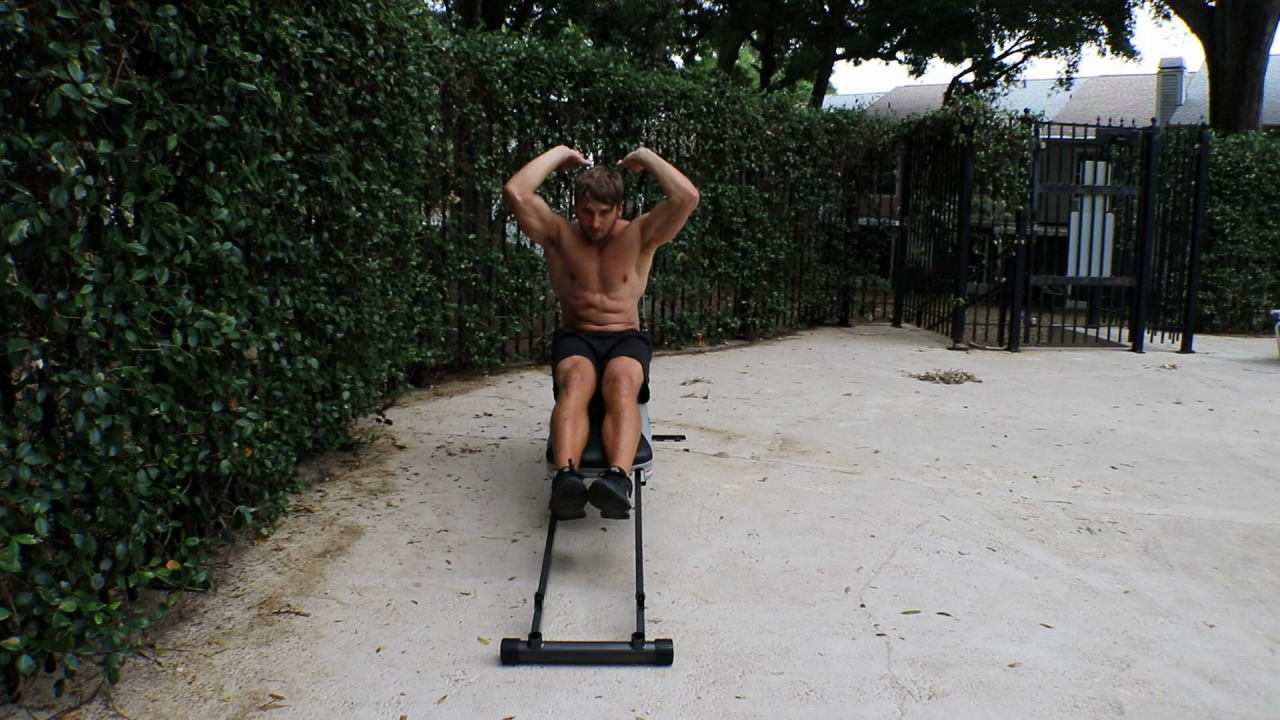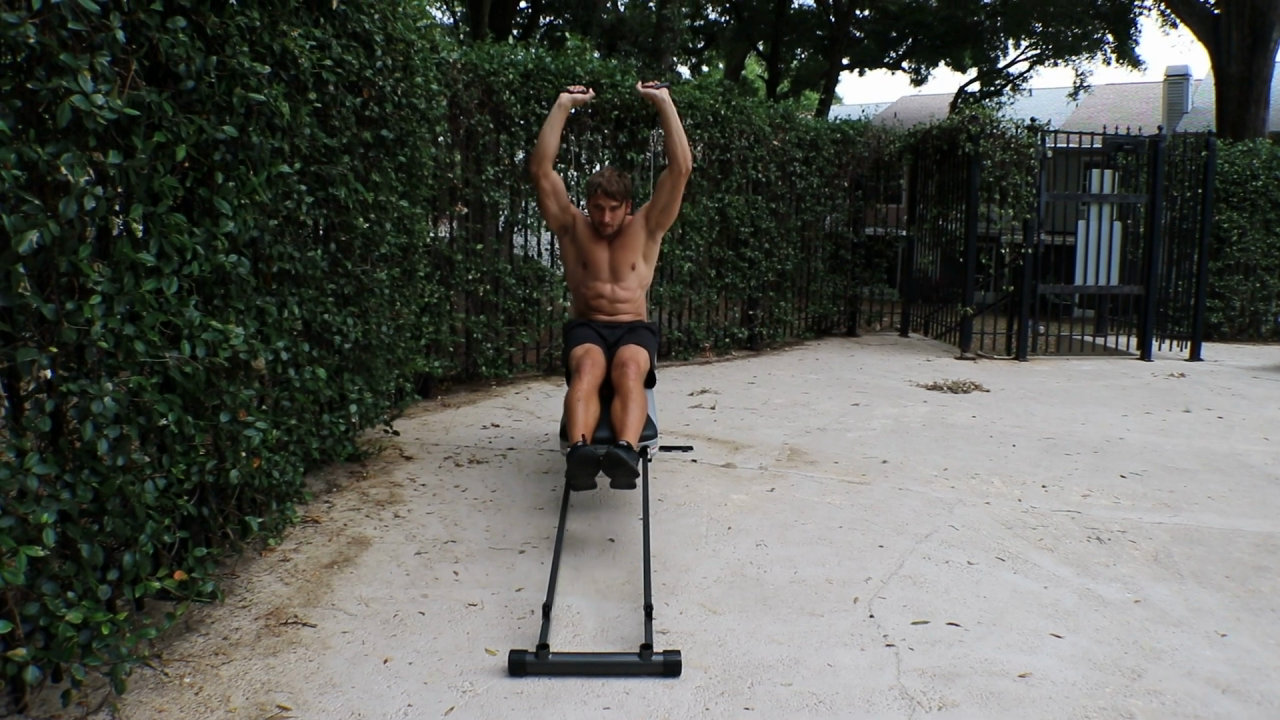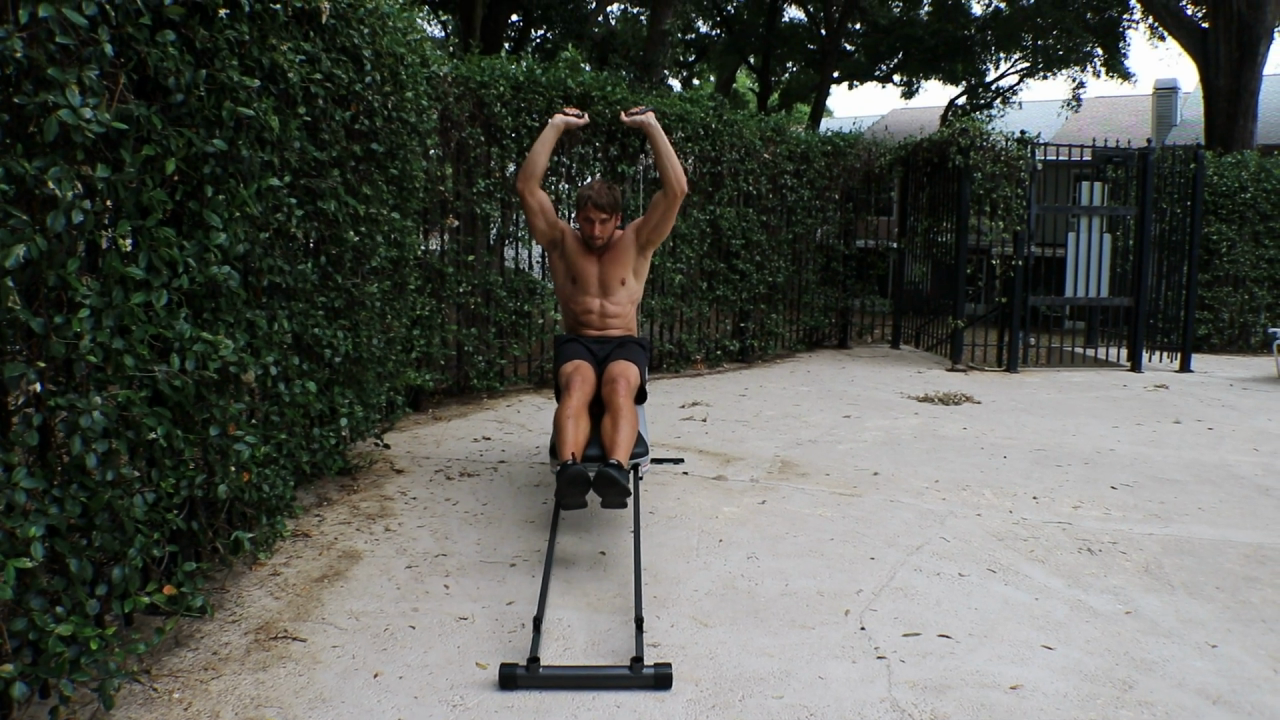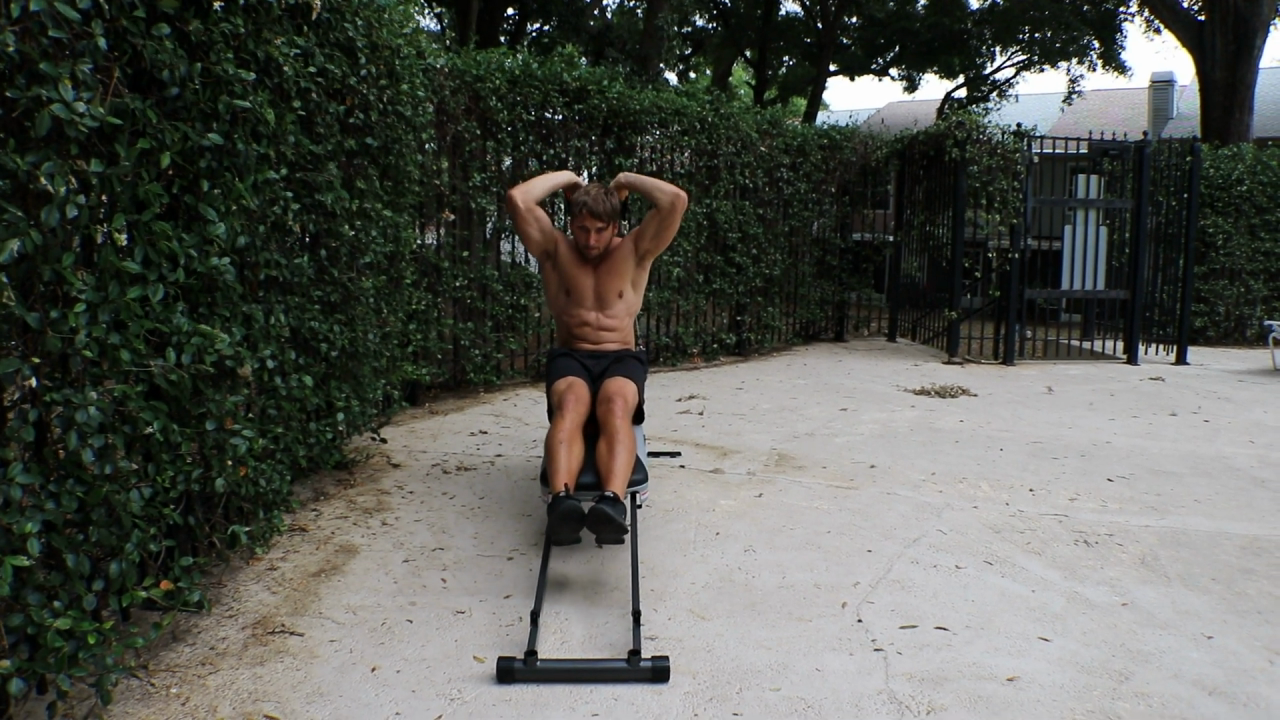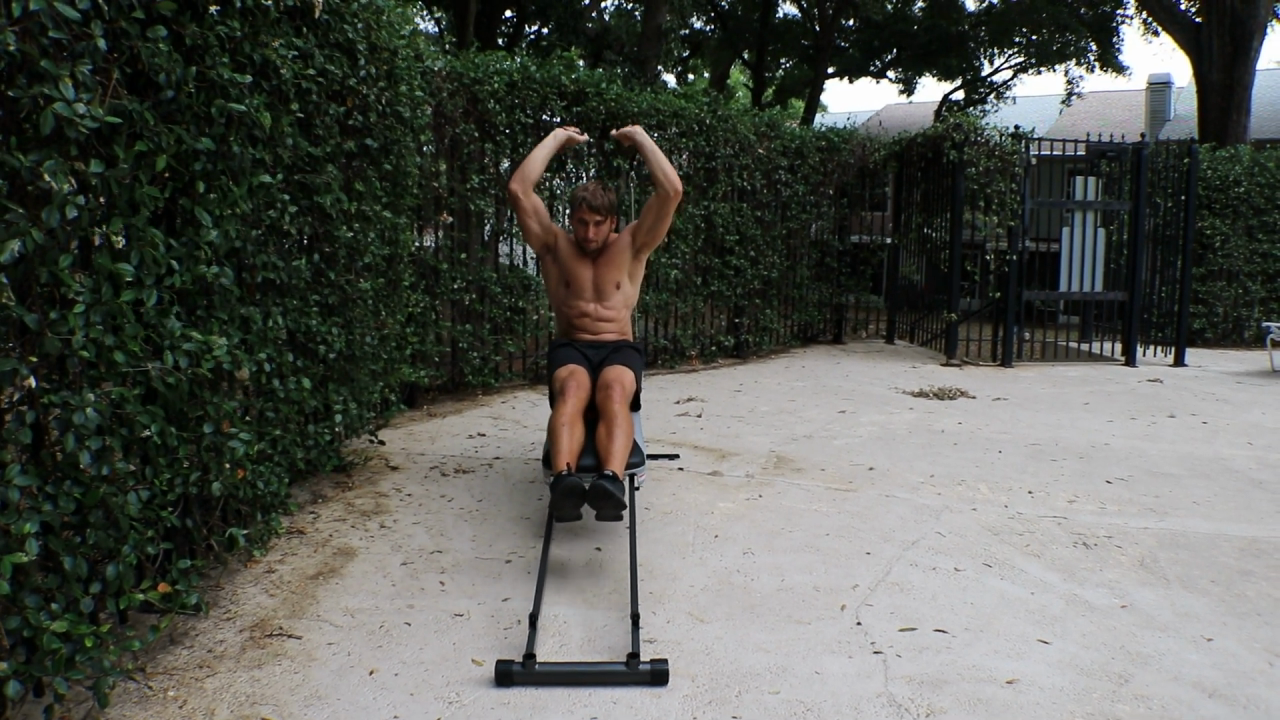
dt=0.7s
person 1, frame 1
left shoulder: (640, 234)
right shoulder: (558, 232)
left elbow: (688, 197)
right elbow: (515, 192)
left wrist: (646, 157)
right wrist: (560, 153)
left hip: (627, 338)
right hip: (575, 336)
left knee: (620, 386)
right knee: (575, 384)
left ankle: (618, 479)
right ankle: (565, 478)
person 1, frame 2
left shoulder: (647, 227)
right shoulder: (571, 227)
left elbow: (680, 167)
right elbow: (540, 169)
left wrist: (664, 102)
right wrist: (563, 104)
left hip: (635, 329)
right hip: (586, 328)
left knee: (628, 368)
right knee: (588, 367)
left ankle: (626, 451)
right ankle: (579, 451)
person 1, frame 3
left shoulder: (637, 242)
right shoulder: (561, 242)
left elbow: (676, 190)
right elbow: (526, 188)
left wrist: (651, 125)
right wrist: (556, 124)
left hip: (625, 344)
right hip: (576, 344)
left knee: (618, 385)
right knee: (577, 384)
left ankle: (616, 471)
right ankle: (569, 470)
person 1, frame 4
left shoulder: (635, 252)
right shoulder: (554, 249)
left elbow: (676, 200)
right elbow: (516, 200)
left wrist: (627, 180)
right wrist: (566, 178)
left hip: (622, 357)
right hip: (570, 356)
left knee: (615, 405)
right knee: (570, 404)
left ankle: (612, 502)
right ankle: (561, 501)
person 1, frame 5
left shoulder: (631, 246)
right shoulder: (555, 245)
left elbow: (672, 192)
right elbow: (518, 191)
left wrist: (639, 139)
right wrist: (557, 138)
left hip: (620, 348)
right hip: (570, 347)
left knee: (612, 392)
right knee: (572, 390)
left ankle: (611, 482)
right ankle: (563, 481)
